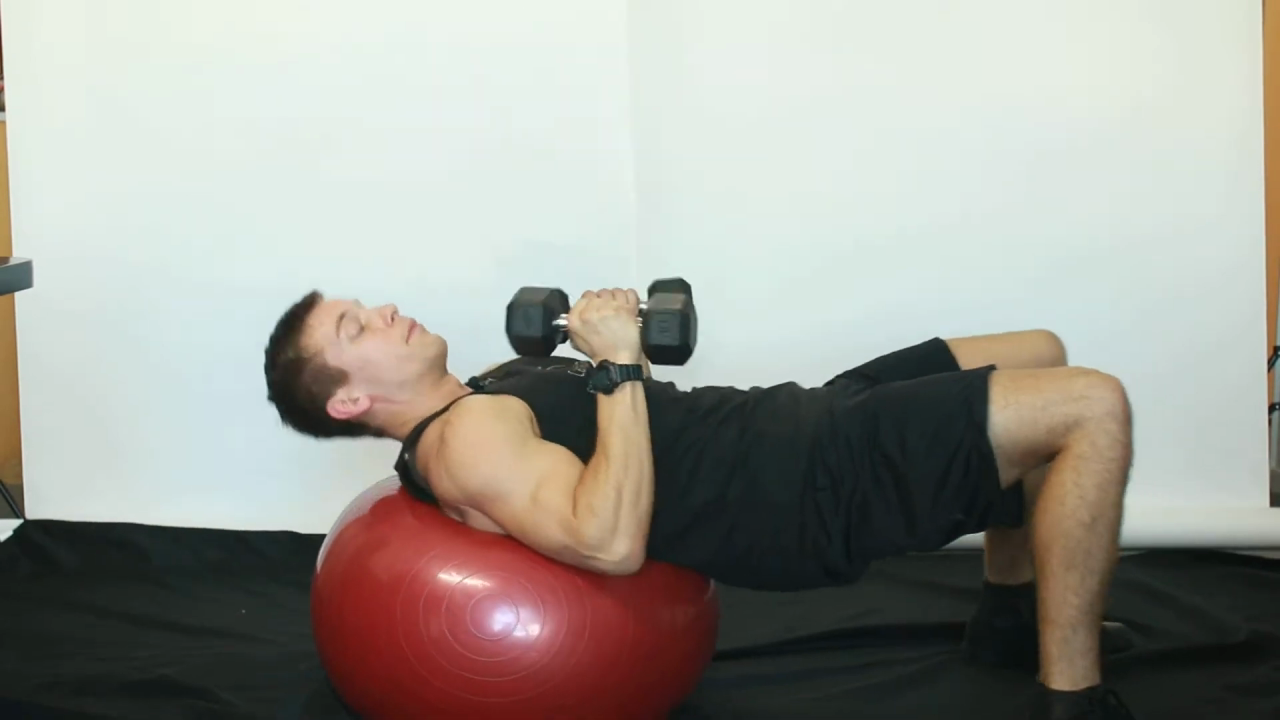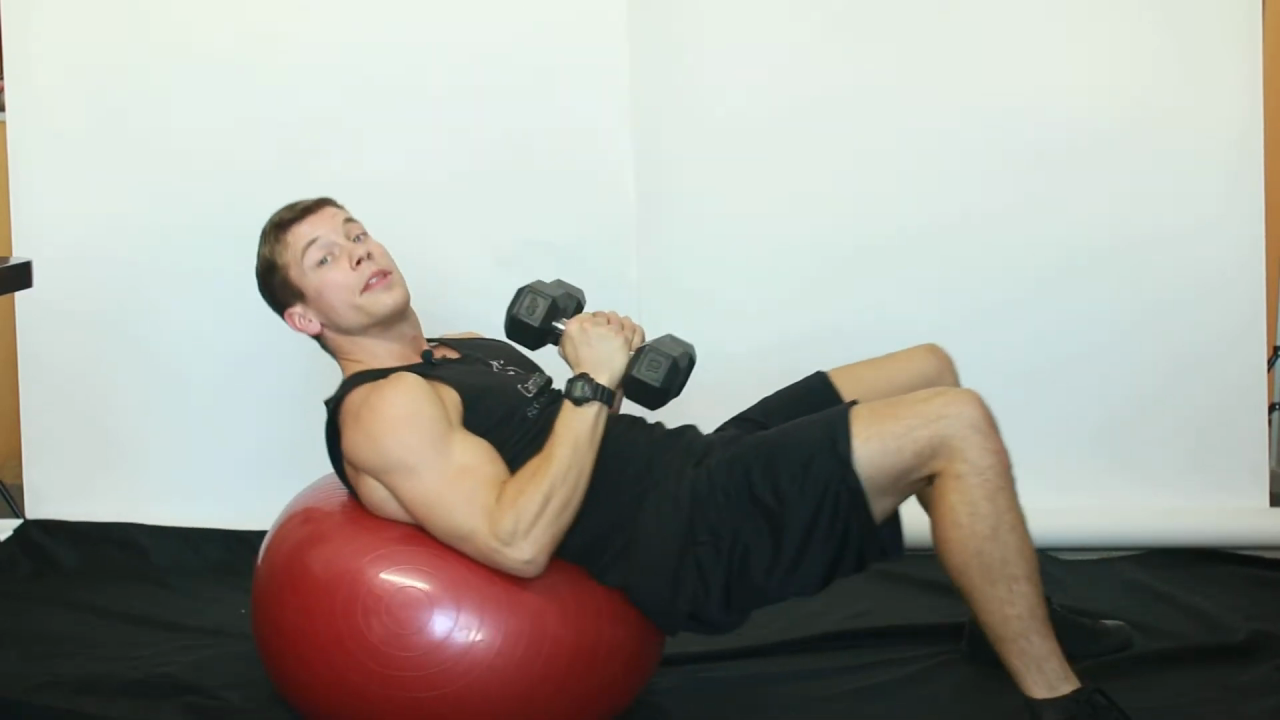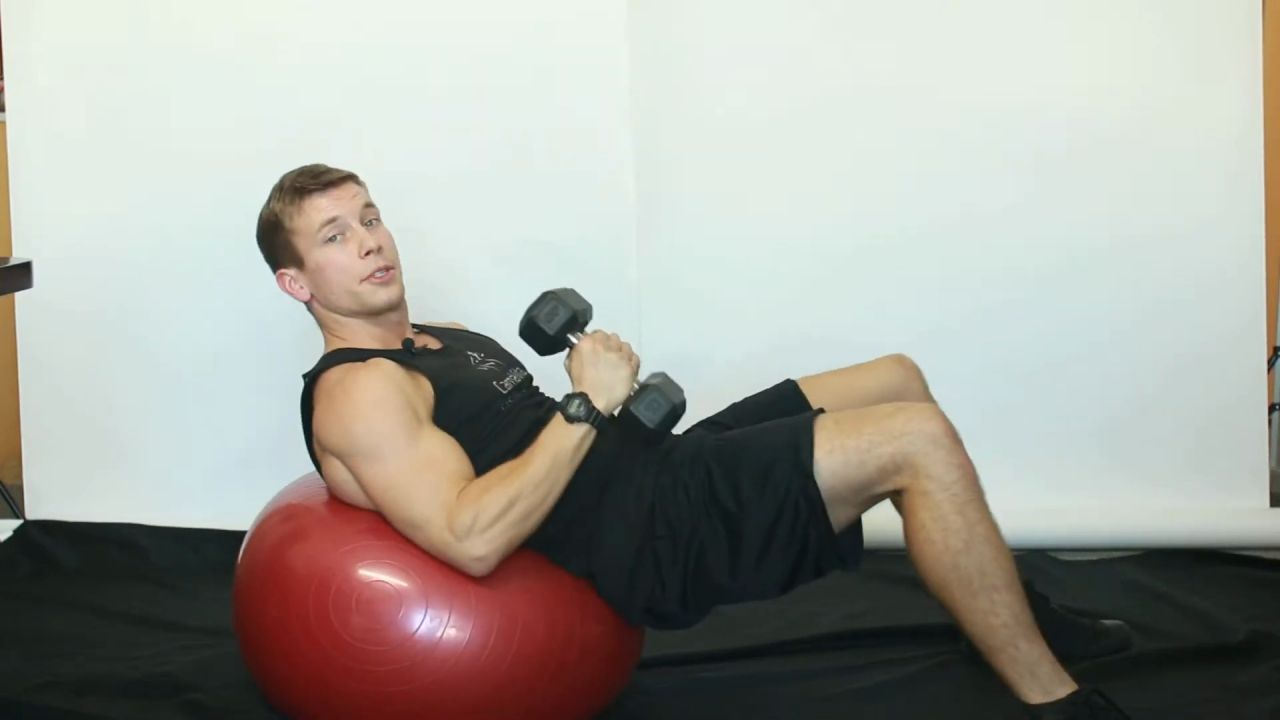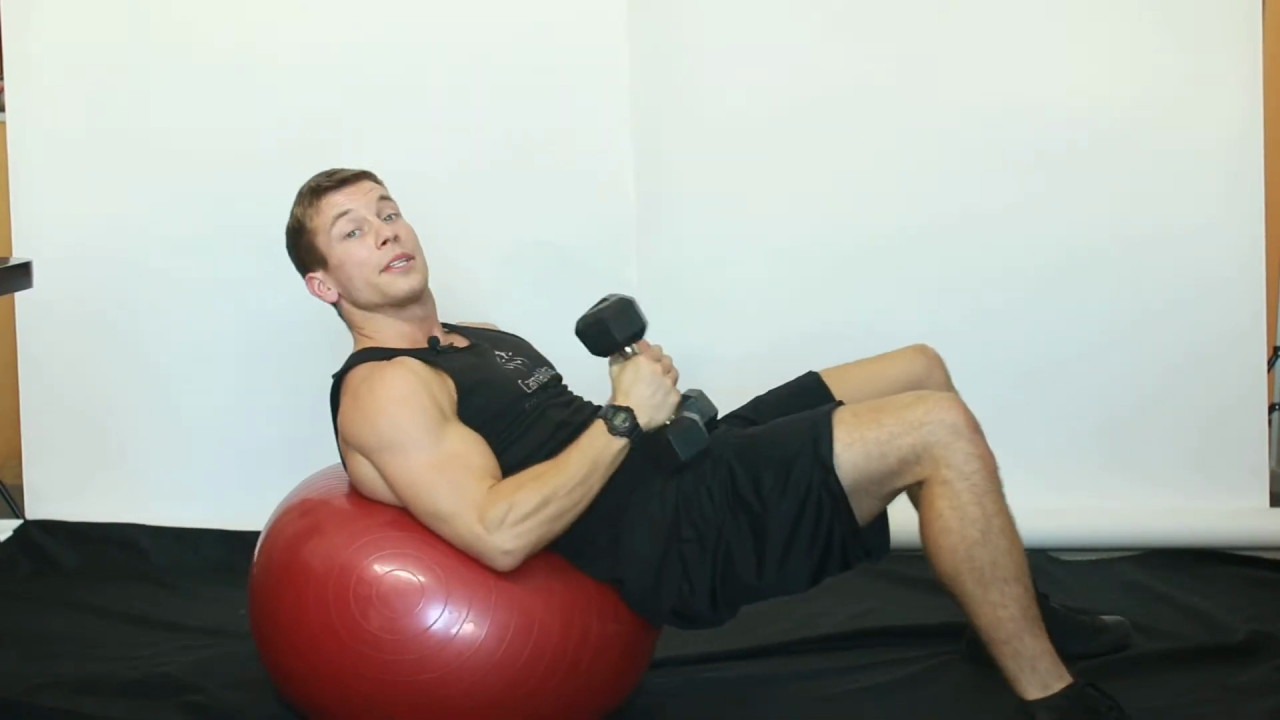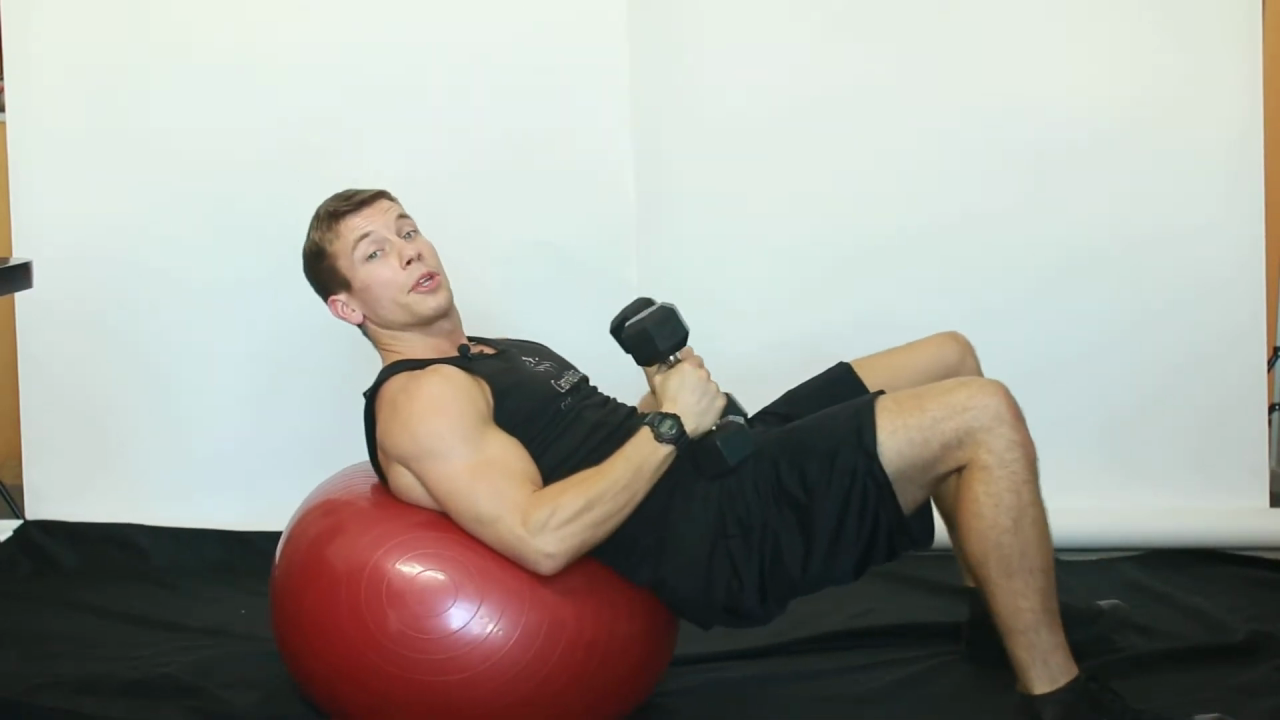
dt=0.4s
person 1, frame 1
left shoulder: (479, 402)
right shoulder: (460, 443)
right elbow: (614, 541)
left wrist: (612, 349)
right wrist: (618, 364)
left hip: (791, 428)
right hip: (802, 492)
left knee: (1036, 356)
right knee: (1091, 407)
left ankle: (1011, 613)
person 1, frame 2
left shoulder: (451, 355)
right shoulder: (382, 412)
right elbow: (520, 541)
left wrist: (603, 371)
right wrist: (592, 387)
left hip: (696, 468)
right hip: (697, 538)
left knee: (927, 370)
right knee: (956, 424)
left ankle: (1012, 614)
person 1, frame 3
left shoulder: (430, 344)
right shoulder: (356, 394)
right elbow: (474, 540)
left wrist: (598, 386)
right wrist: (585, 404)
left hip: (664, 473)
right hip: (653, 535)
left knee: (896, 380)
right knee: (919, 444)
left ankle: (1010, 608)
person 1, frame 4
left shoulder: (467, 342)
right shoulder: (383, 390)
right elbow: (501, 533)
left wrist: (633, 395)
right wrist: (624, 419)
left hip: (682, 473)
right hip: (675, 535)
left knee: (918, 370)
right knee: (940, 429)
left ankle: (1012, 606)
person 1, frame 5
left shoulder: (488, 357)
right shoulder: (420, 400)
right elbow: (545, 536)
left wrist: (656, 404)
right wrist: (668, 425)
left hip: (723, 471)
right hip: (717, 531)
left knee: (949, 357)
right knee: (984, 414)
left ankle: (1003, 609)
